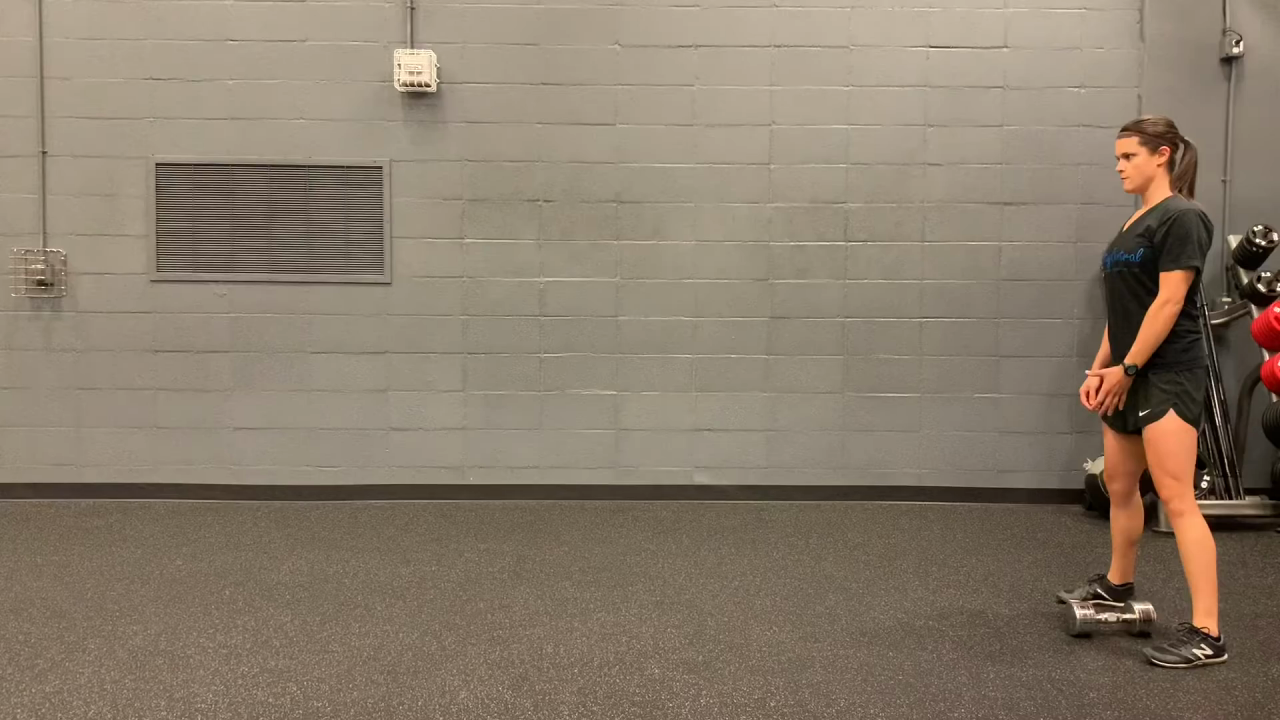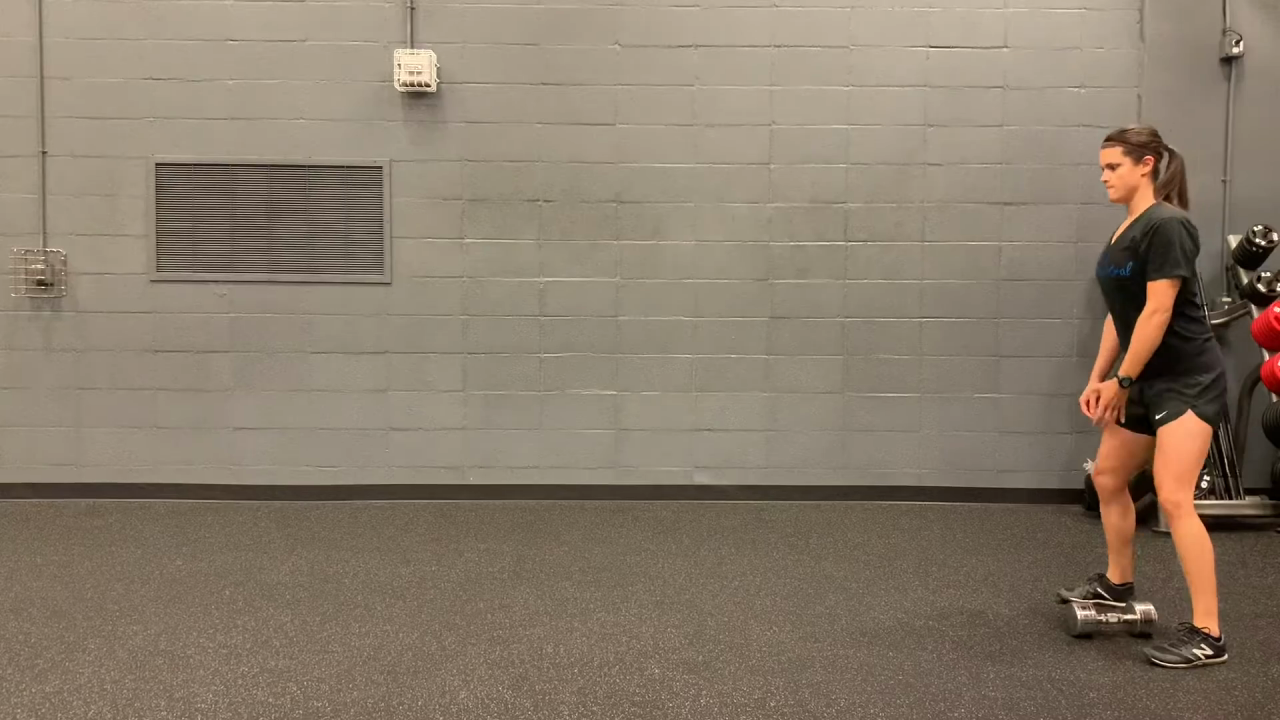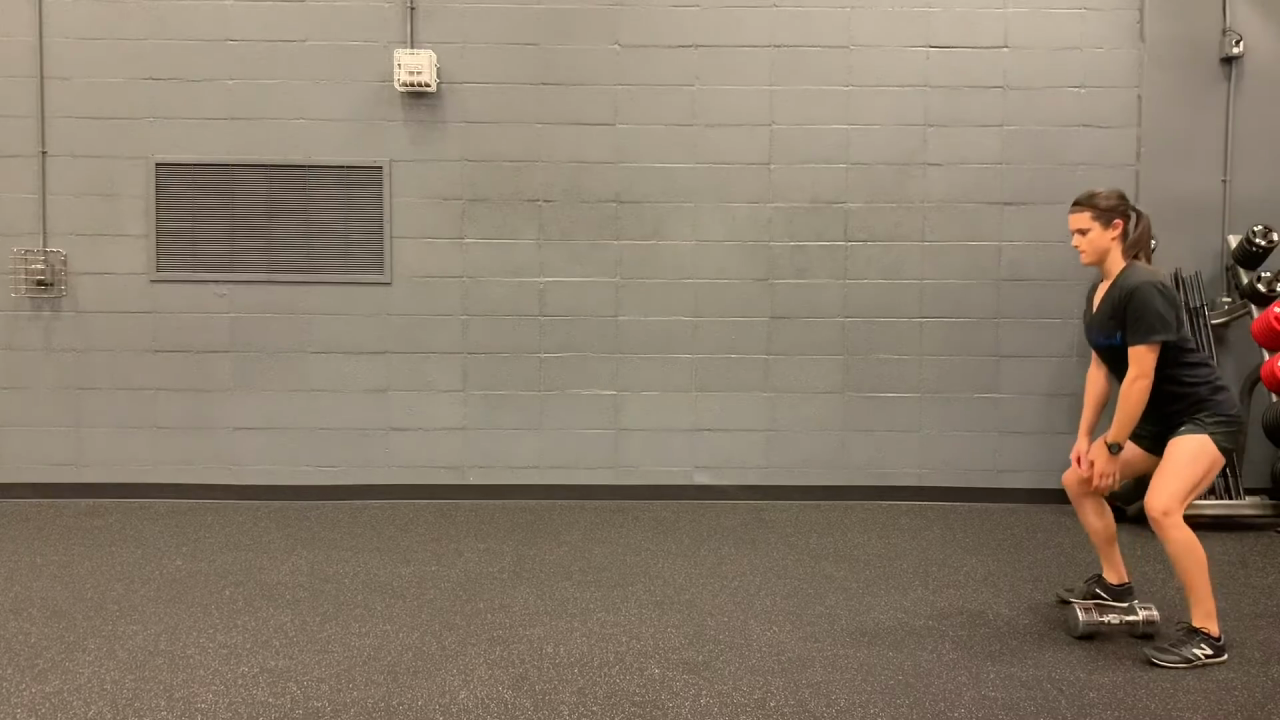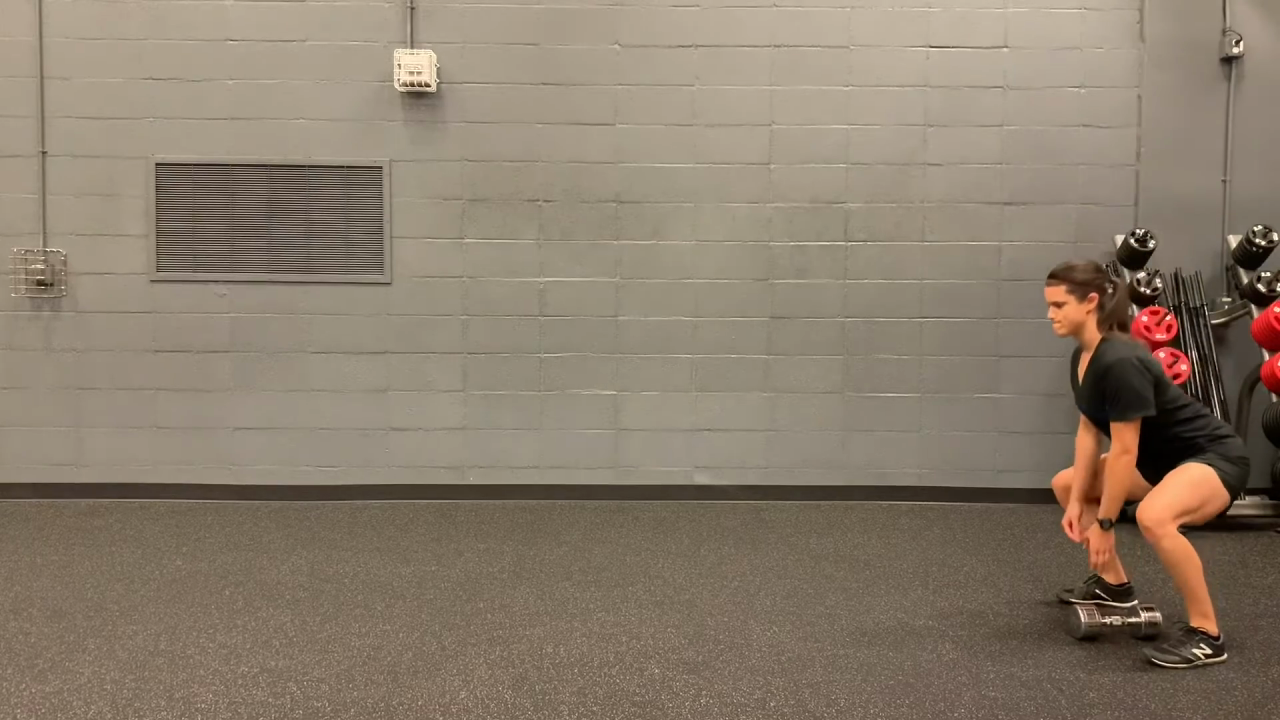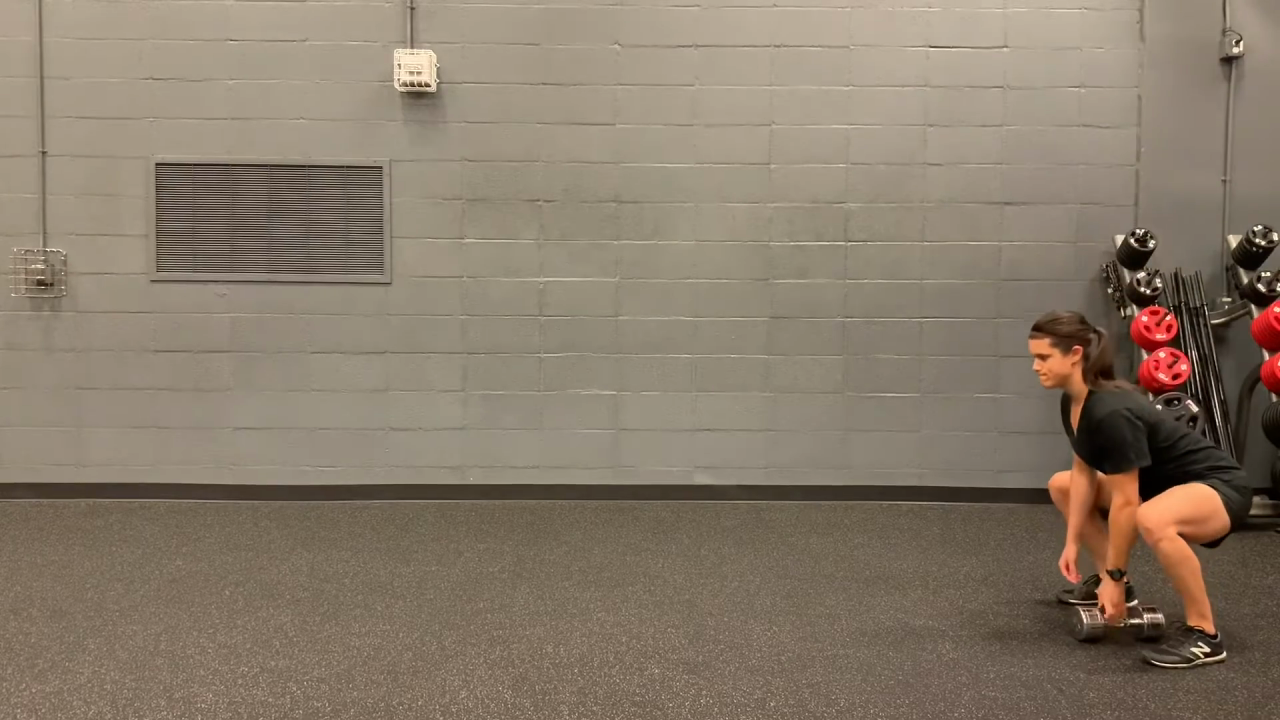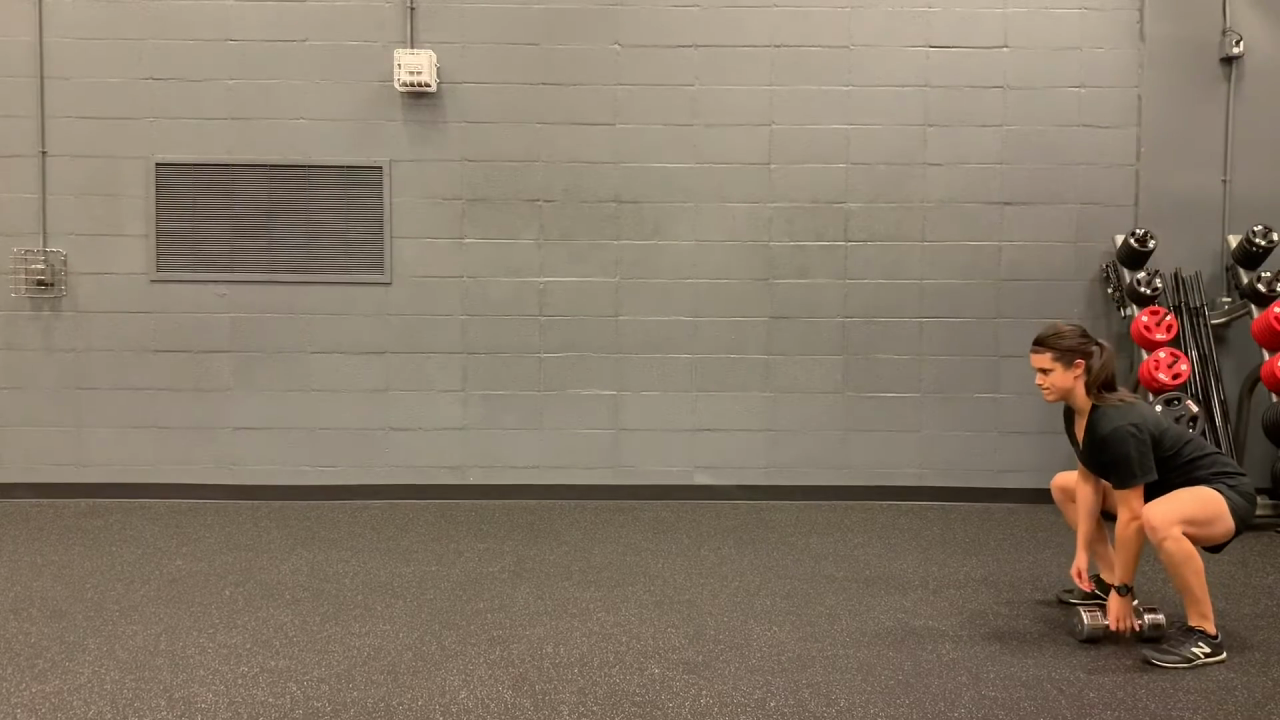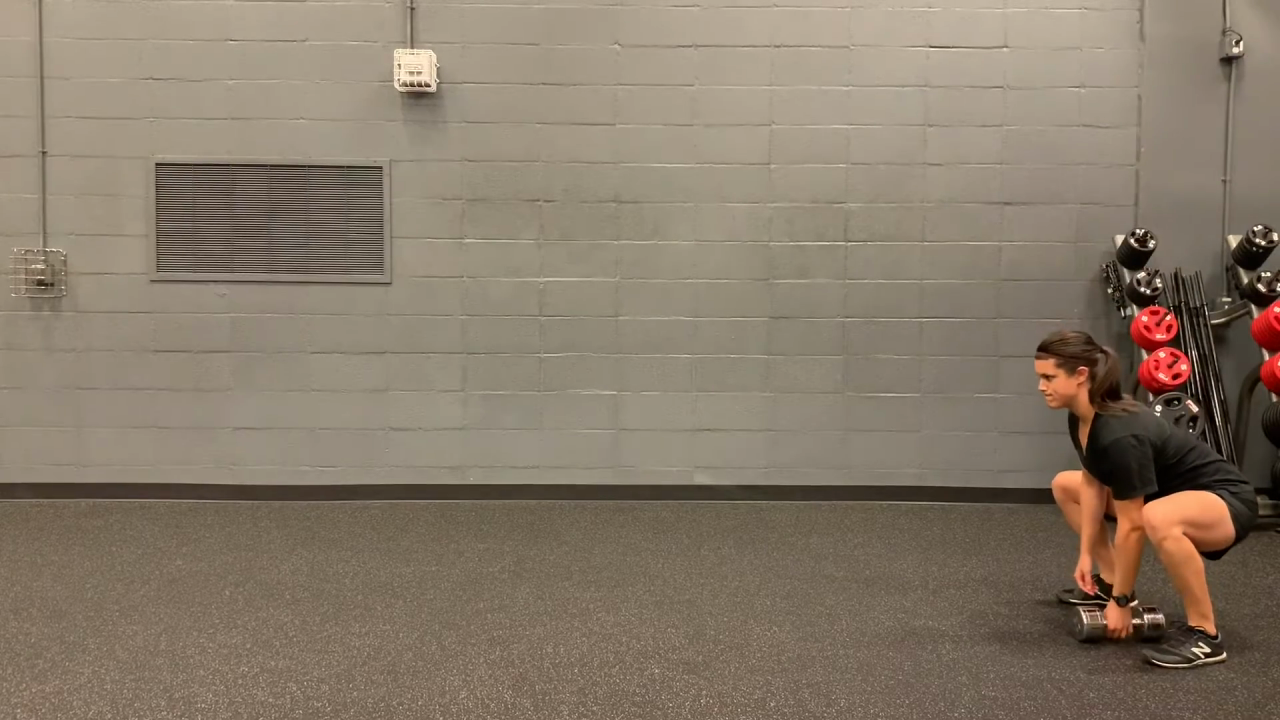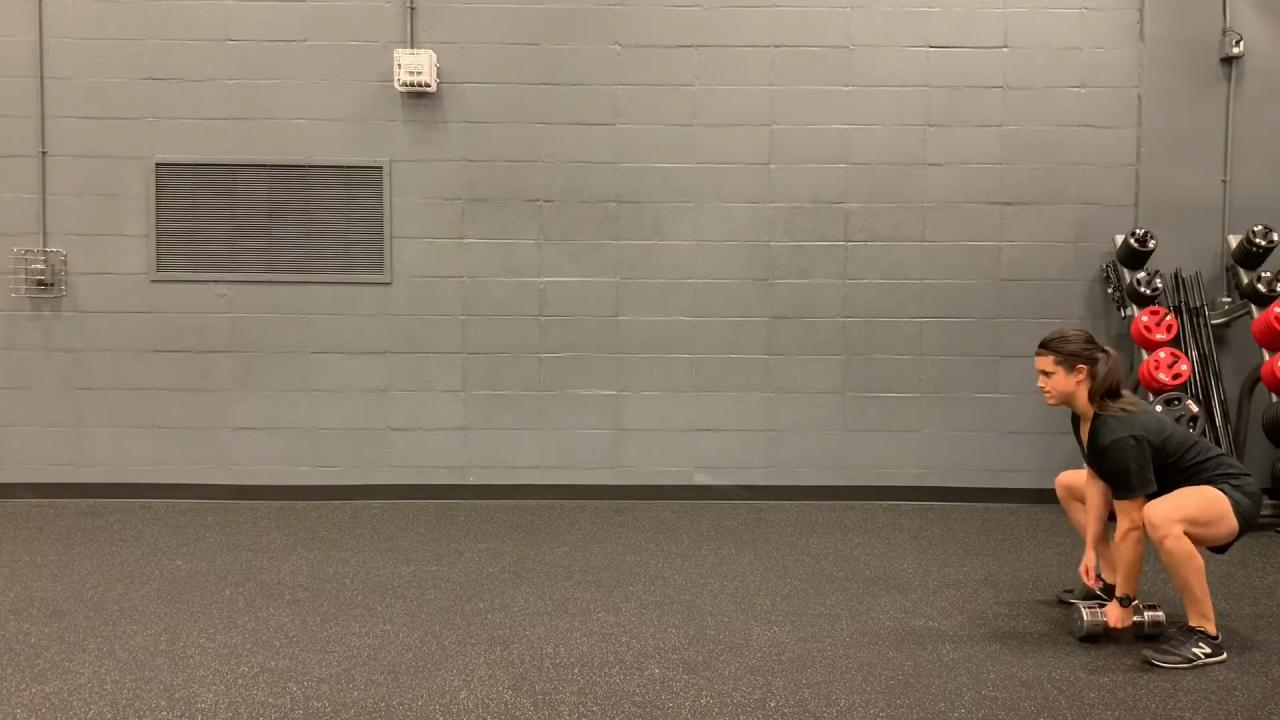
dt=0.4s
person 1, frame 1
left shoulder: (1182, 218)
right shoulder: (1136, 222)
left elbow: (1169, 303)
left wrist: (1126, 369)
right wrist: (1099, 368)
left hip: (1167, 378)
right hip: (1129, 376)
left knee: (1176, 498)
right knee: (1119, 487)
left ankle: (1207, 634)
right ankle: (1116, 586)
person 1, frame 2
left shoulder: (1166, 226)
right shoulder: (1122, 232)
left elbow: (1158, 313)
left wrist: (1120, 382)
right wrist: (1096, 378)
left hip: (1189, 382)
right hip: (1147, 383)
left knee: (1173, 499)
right knee: (1108, 481)
left ankle: (1208, 635)
right ankle: (1116, 585)
person 1, frame 3
left shoulder: (1142, 289)
right shoulder: (1097, 293)
left elbow: (1140, 376)
right elbow: (1099, 369)
left wrist: (1112, 449)
right wrist: (1083, 441)
left hip: (1208, 415)
right hip: (1160, 418)
left knee: (1161, 507)
right knee: (1080, 481)
left ankle: (1207, 634)
right ankle: (1115, 584)
person 1, frame 4
left shoulder: (1121, 362)
right shoulder: (1081, 358)
left elbow: (1124, 453)
right elbow: (1089, 432)
left wrist: (1104, 525)
right wrist: (1077, 502)
left hip: (1215, 457)
right hip: (1162, 458)
left knee: (1153, 516)
right knee: (1065, 484)
left ankle: (1206, 634)
right ankle: (1115, 585)
person 1, frame 5
left shoulder: (1113, 413)
right shoulder: (1072, 403)
left elbow: (1125, 503)
right elbow: (1084, 473)
left wrist: (1116, 577)
right wrist: (1072, 542)
left hip: (1219, 487)
right hip: (1163, 484)
left knee: (1152, 520)
right knee: (1060, 486)
left ankle: (1203, 634)
right ankle: (1104, 583)
person 1, frame 6
left shoulder: (1118, 426)
right shoulder: (1075, 412)
left elbow: (1132, 517)
right elbow: (1089, 480)
left wrist: (1123, 593)
right wrist: (1082, 550)
left hip: (1223, 494)
right hip: (1165, 487)
left knee: (1158, 519)
right knee: (1063, 486)
left ankle: (1204, 633)
right ankle: (1106, 580)
person 1, frame 7
left shoulder: (1120, 436)
right shoulder: (1081, 417)
left elbow: (1132, 526)
right elbow: (1092, 484)
left wrist: (1121, 603)
right wrist: (1086, 554)
left hip: (1226, 501)
right hip: (1171, 493)
left knee: (1158, 519)
right knee: (1064, 486)
left ankle: (1204, 634)
right ankle: (1108, 582)
person 1, frame 8
left shoulder: (1120, 434)
right shoulder: (1084, 415)
left elbow: (1131, 527)
right elbow: (1097, 479)
left wrist: (1124, 603)
right wrist: (1091, 551)
left hip: (1228, 493)
right hip: (1172, 487)
left knee: (1159, 518)
right knee: (1068, 485)
left ankle: (1205, 634)
right ankle: (1109, 582)
